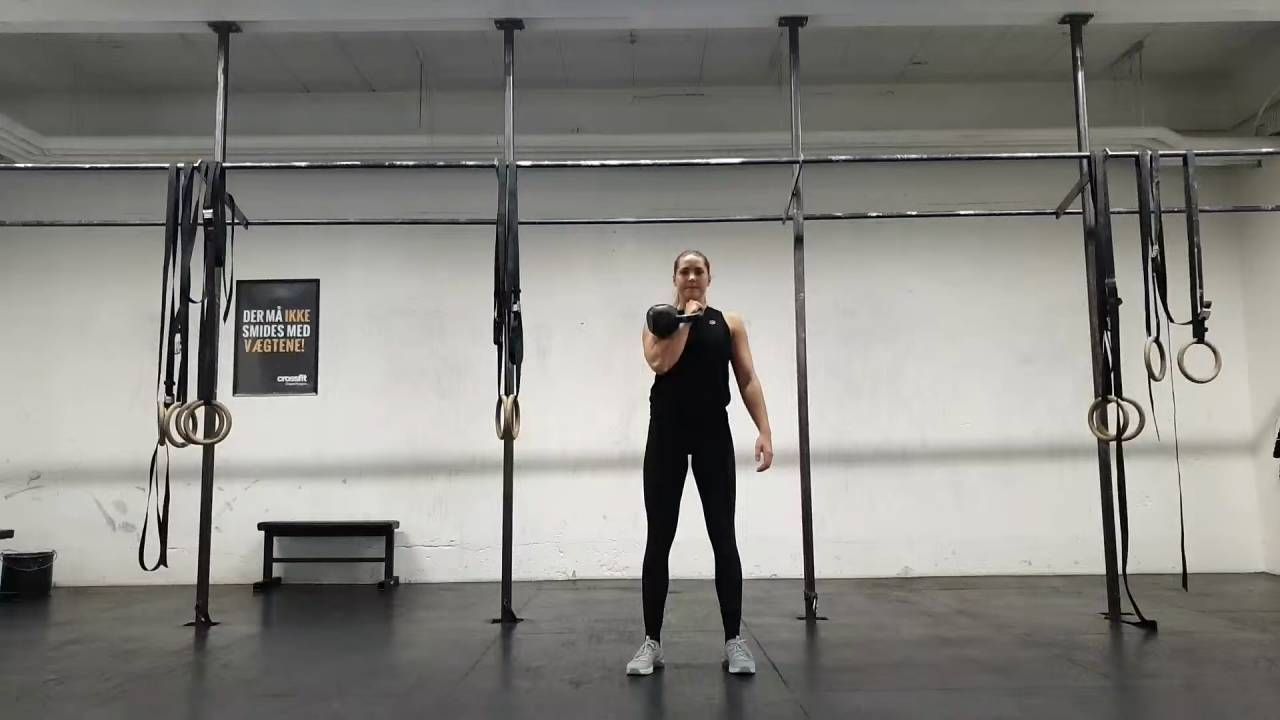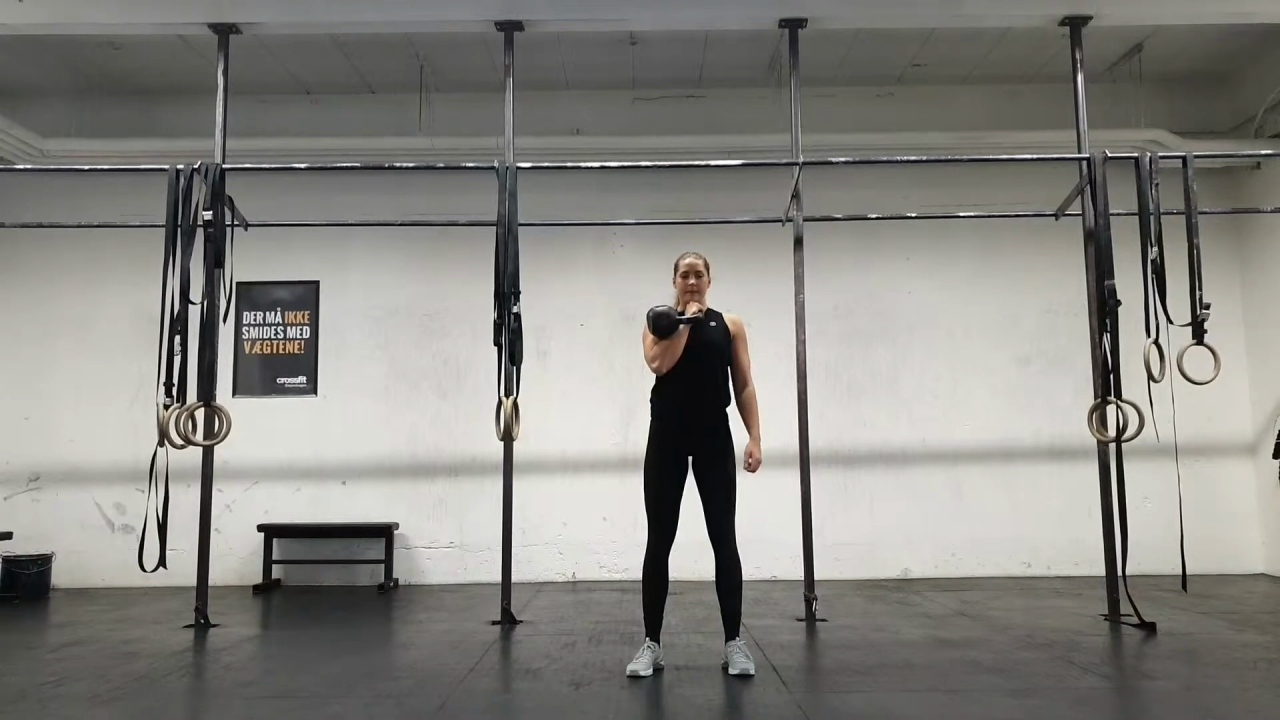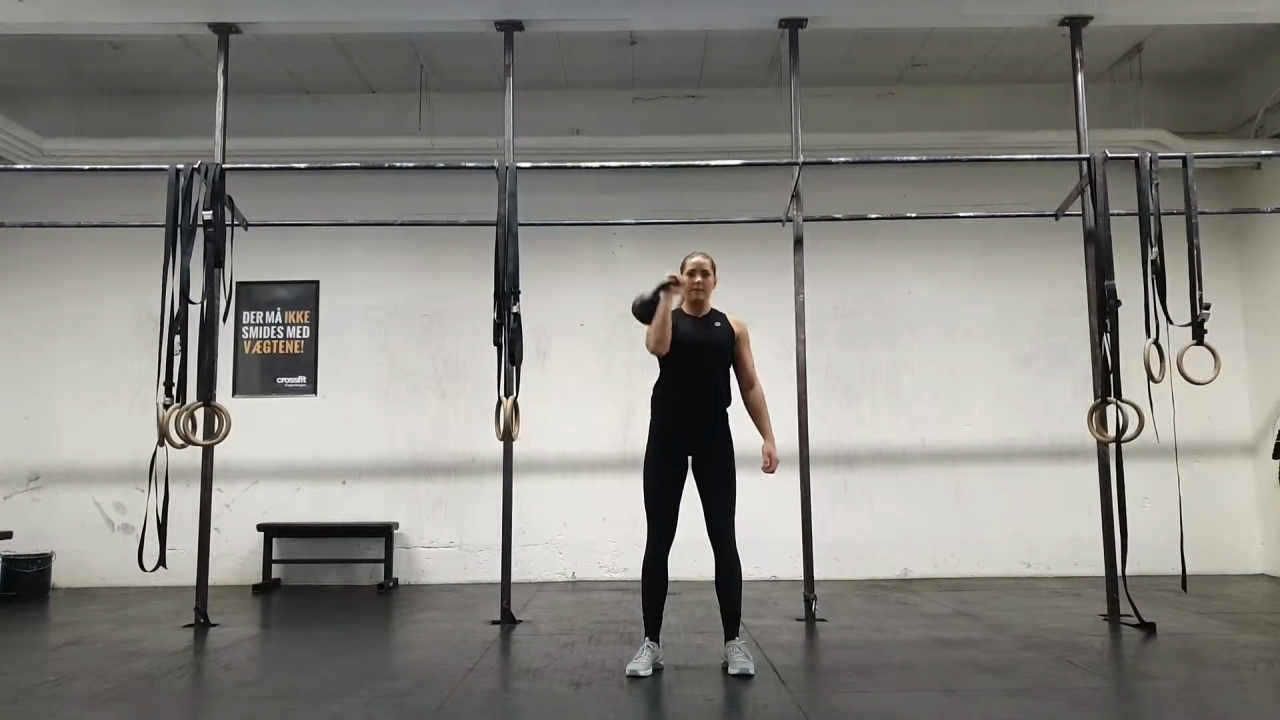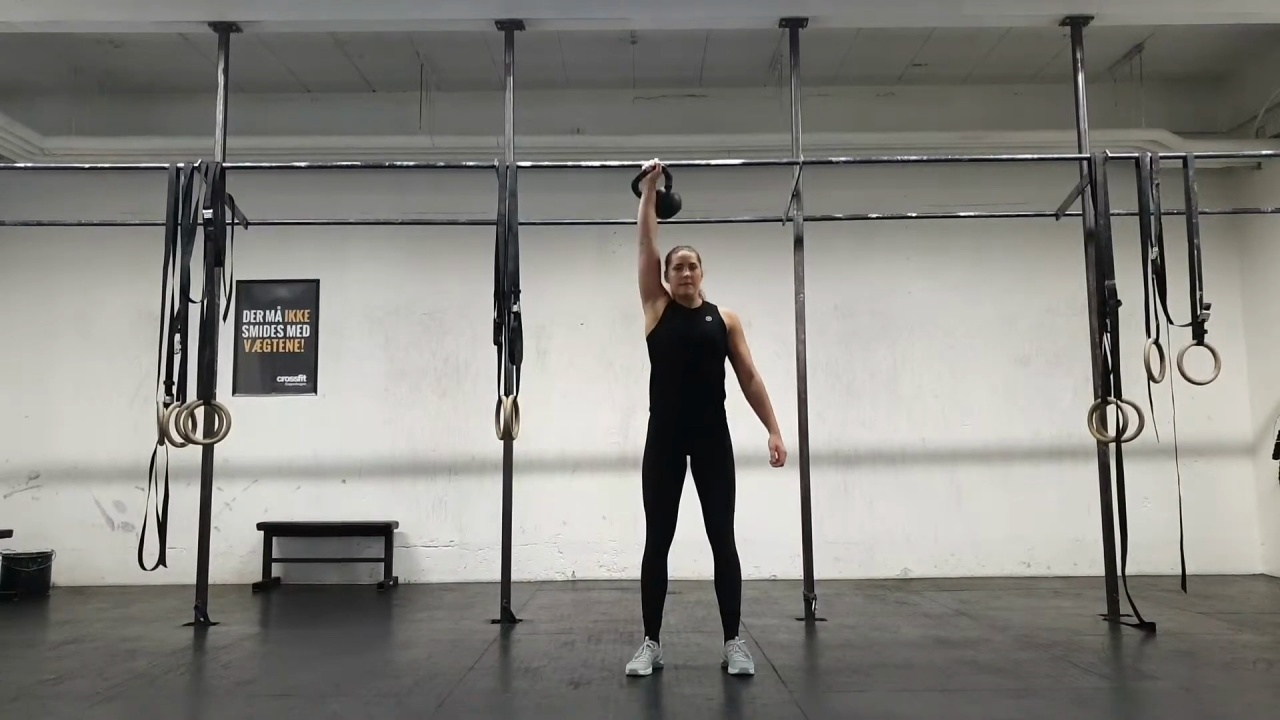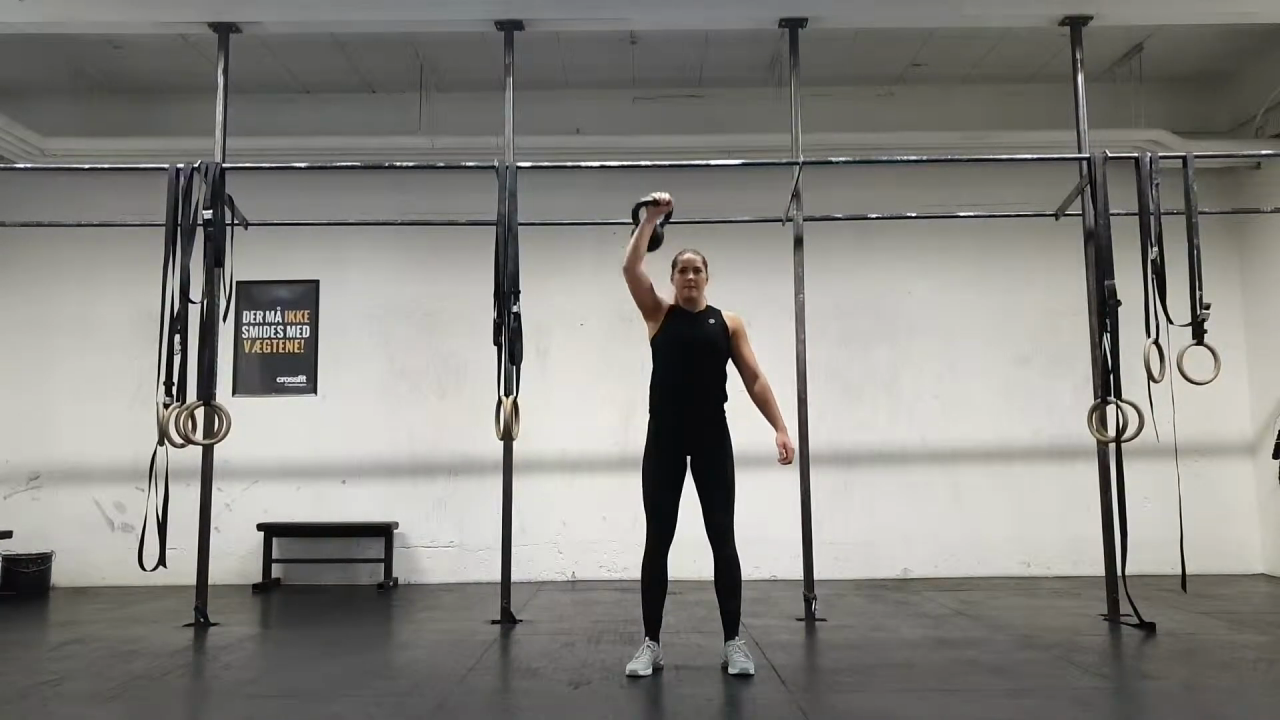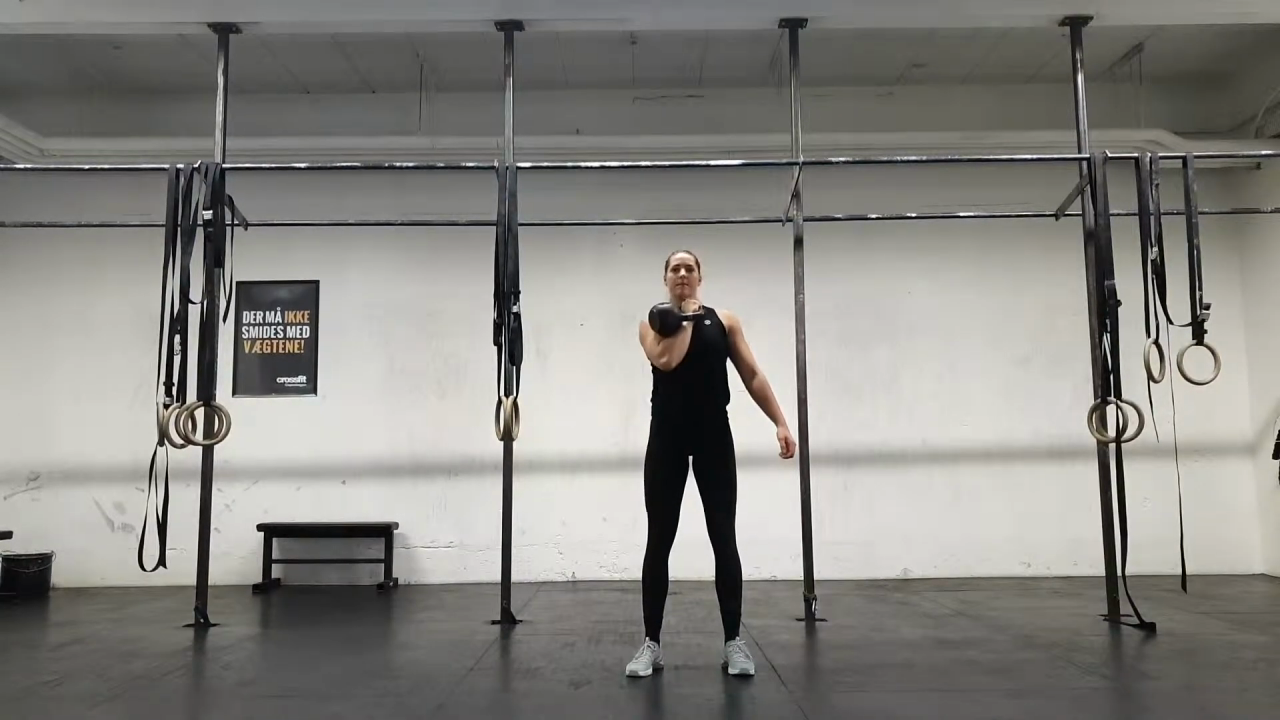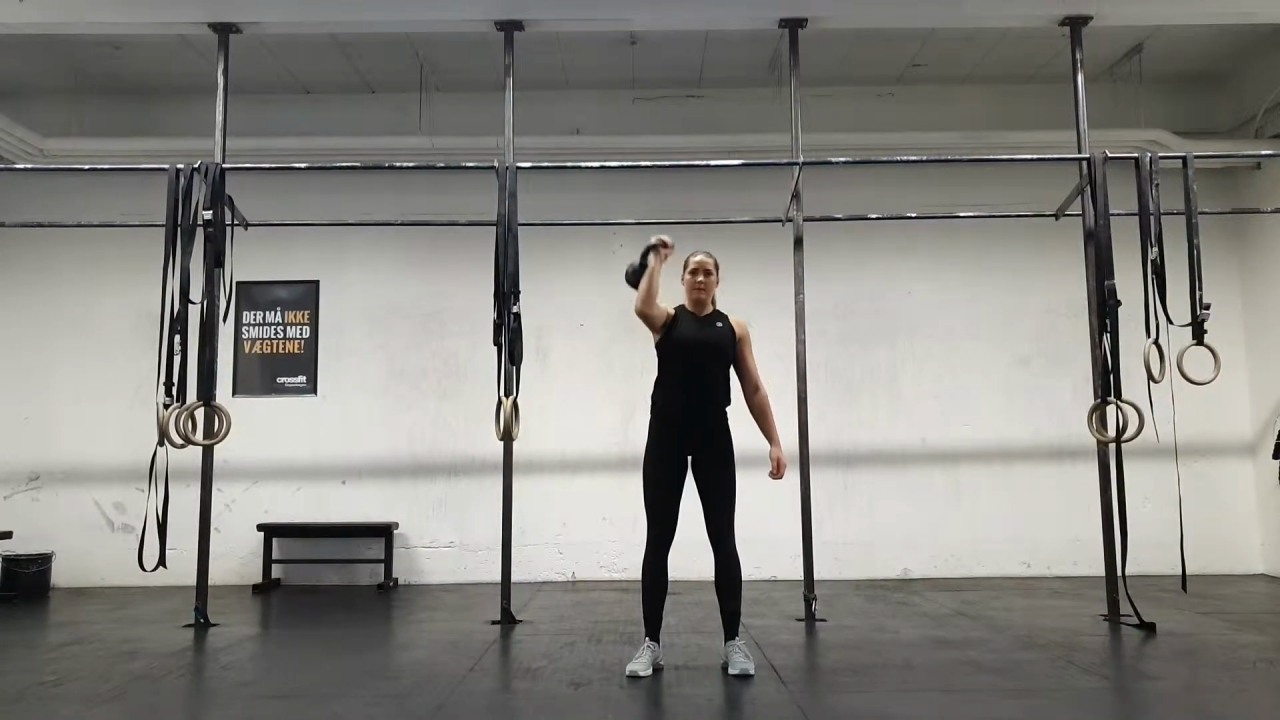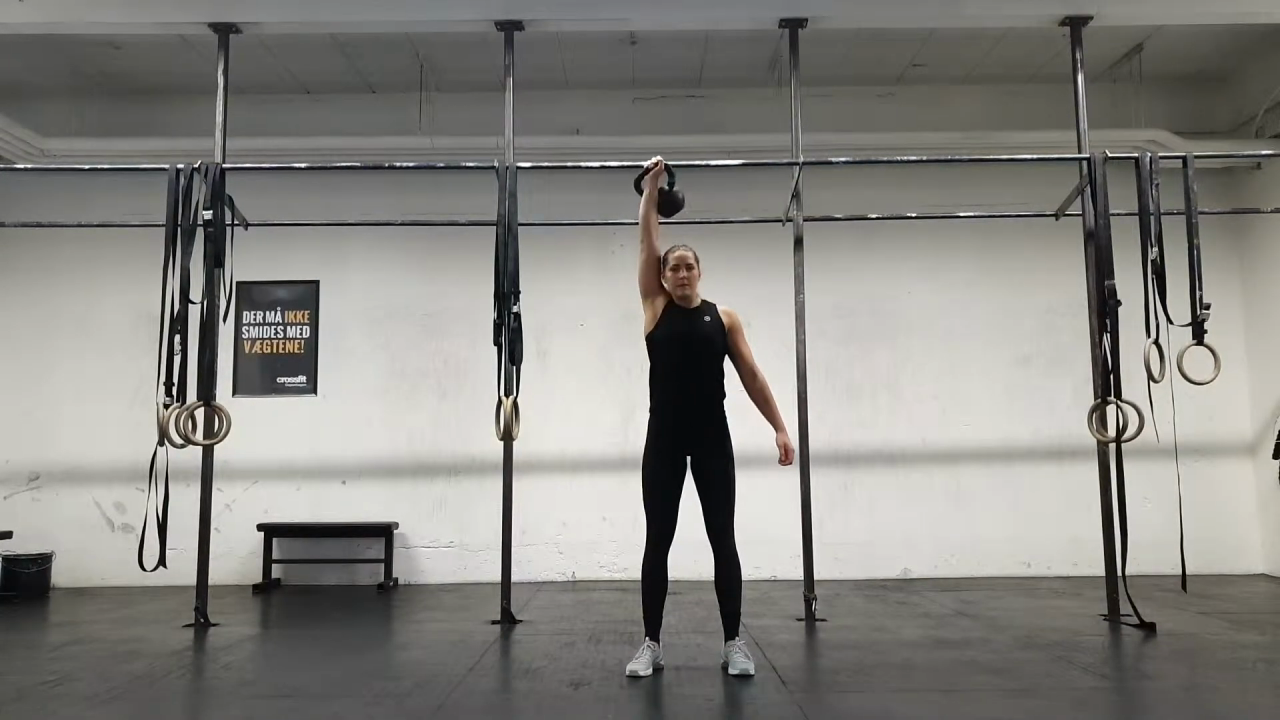
dt=0.7s
person 1, frame 1
left shoulder: (729, 323)
left elbow: (748, 378)
right elbow: (661, 363)
left wrist: (764, 431)
right wrist: (685, 319)
left hip: (713, 435)
right hip: (666, 434)
left knee: (723, 538)
right knee: (659, 540)
left ankle: (734, 640)
right ankle: (652, 642)
person 1, frame 2
left shoulder: (730, 325)
left elbow: (744, 384)
right elbow: (660, 364)
left wrist: (754, 437)
right wrist: (686, 320)
left hip: (714, 437)
right hip: (667, 436)
left knee: (724, 539)
right knee: (659, 540)
left ankle: (733, 642)
right ankle: (651, 643)
person 1, frame 3
left shoulder: (732, 326)
right shoulder: (666, 319)
left elbow: (750, 385)
right elbow: (656, 346)
left wrist: (768, 437)
right wrist: (668, 297)
left hip: (713, 437)
right hip: (666, 435)
left knee: (723, 539)
right knee: (658, 540)
left ankle: (733, 642)
right ankle: (651, 644)
person 1, frame 4
left shoulder: (725, 319)
right shoulder: (657, 307)
left elbow: (750, 378)
right elbow: (646, 242)
left wrist: (774, 431)
right wrist: (649, 187)
left hip: (712, 436)
right hip: (665, 435)
left knee: (723, 539)
right knee: (657, 541)
left ankle: (733, 642)
right ankle: (651, 643)
person 1, frame 5
left shoulder: (727, 323)
right shoulder: (658, 313)
left elbow: (754, 378)
right elbow: (630, 270)
left wrist: (779, 428)
right wrist: (651, 219)
left hip: (711, 438)
right hip: (664, 438)
left knee: (722, 538)
right knee: (657, 540)
left ankle: (733, 643)
right ankle: (651, 644)
person 1, frame 6
left shoulder: (724, 320)
right shoulder: (653, 323)
left elbow: (752, 375)
right elbow: (667, 361)
left wrist: (780, 422)
right wrist: (685, 319)
left hip: (713, 434)
right hip: (667, 435)
left knee: (724, 539)
right knee: (658, 540)
left ankle: (733, 642)
right ankle: (651, 644)
person 1, frame 7
left shoulder: (735, 327)
right shoulder: (668, 319)
left elbow: (754, 389)
right elbow: (643, 307)
left wrist: (774, 442)
right wrist: (657, 259)
left hip: (714, 437)
right hip: (666, 434)
left knee: (723, 540)
right knee: (658, 540)
left ankle: (733, 643)
right ankle: (651, 644)
person 1, frame 8
left shoulder: (724, 317)
right shoulder: (655, 306)
left elbow: (751, 375)
right elbow: (647, 240)
left wrist: (780, 427)
right wrist: (651, 186)
left hip: (712, 436)
right hip: (664, 437)
left knee: (722, 539)
right knee: (657, 540)
left ankle: (733, 642)
right ankle: (651, 644)
